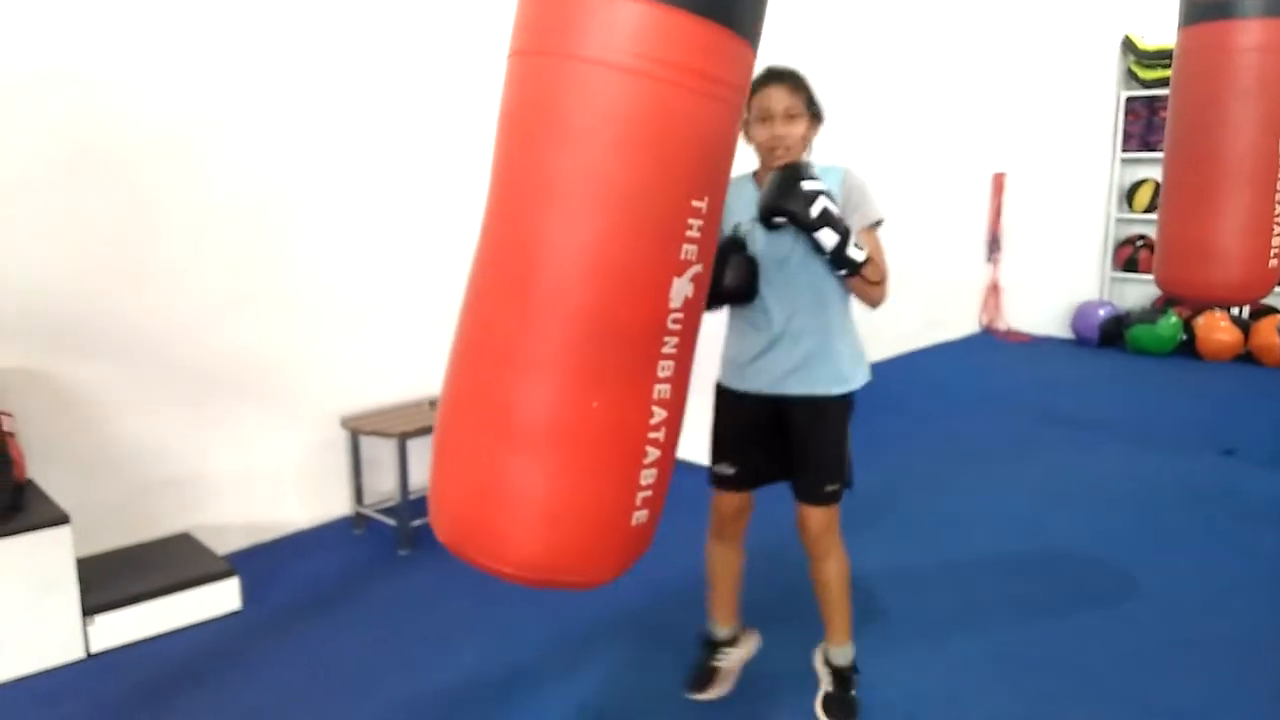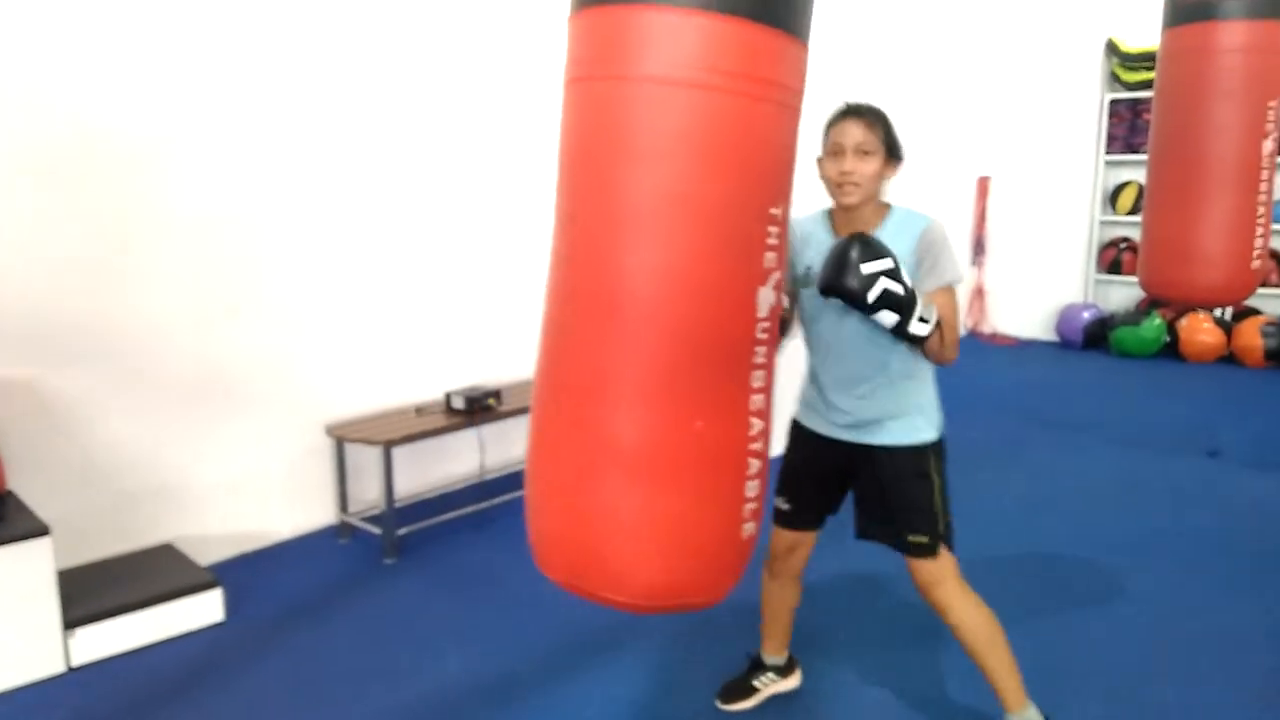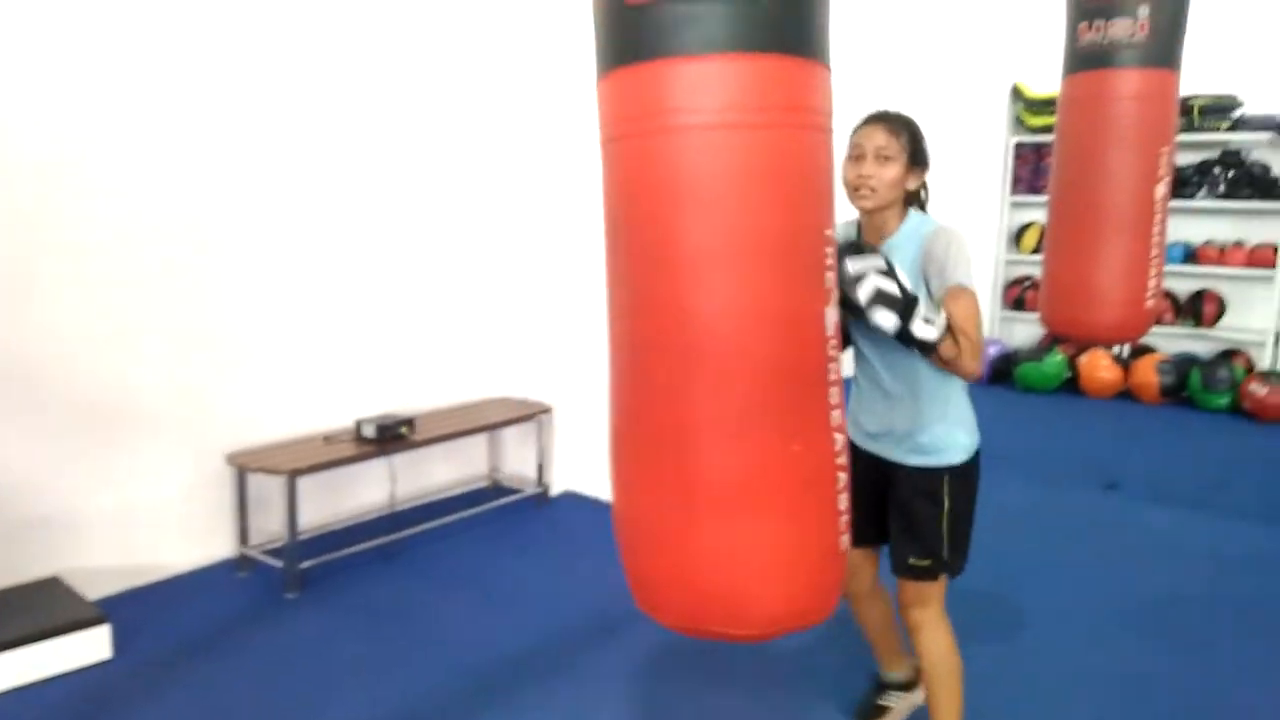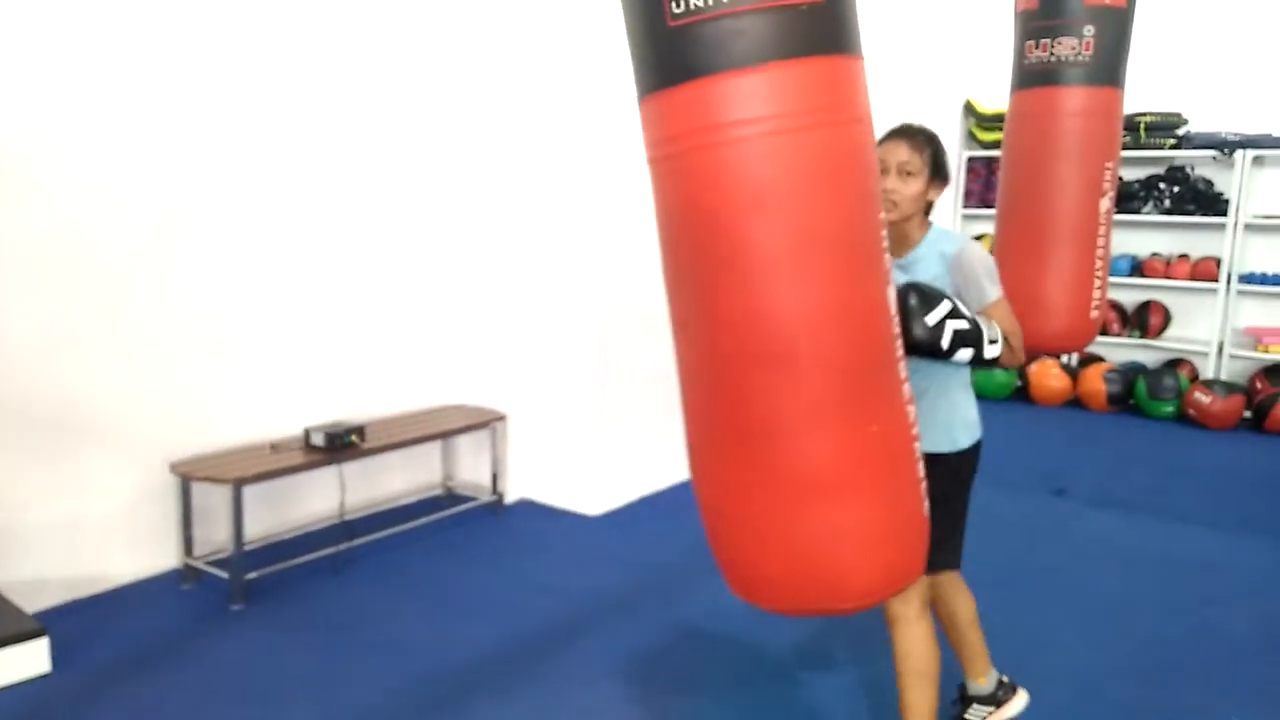
dt=0.3s
person 1, frame 1
left shoulder: (843, 187)
right shoulder: (728, 197)
left elbow: (874, 290)
right elbow: (715, 288)
left wrist: (822, 222)
right wrist: (714, 279)
left hip: (822, 383)
right hip: (746, 382)
left knee: (818, 528)
right knee: (726, 512)
left ankle: (838, 659)
right ankle: (726, 638)
person 1, frame 2
left shoulder: (924, 235)
right shoulder: (800, 236)
left elbow: (944, 346)
left wrist: (892, 295)
left hip: (901, 434)
right hip: (821, 426)
left knee: (938, 581)
right knee: (784, 551)
right ankle: (774, 664)
person 1, frame 3
left shoulder: (938, 241)
right shoulder: (844, 242)
left elbow: (968, 361)
left wrist: (897, 305)
left hip: (934, 453)
right hip: (868, 438)
left knee: (919, 602)
right knee: (855, 573)
person 1, frame 4
left shoulder: (961, 256)
left elbow: (1015, 352)
left wrist: (961, 335)
left hip: (940, 442)
left knee: (902, 596)
right knee: (935, 574)
